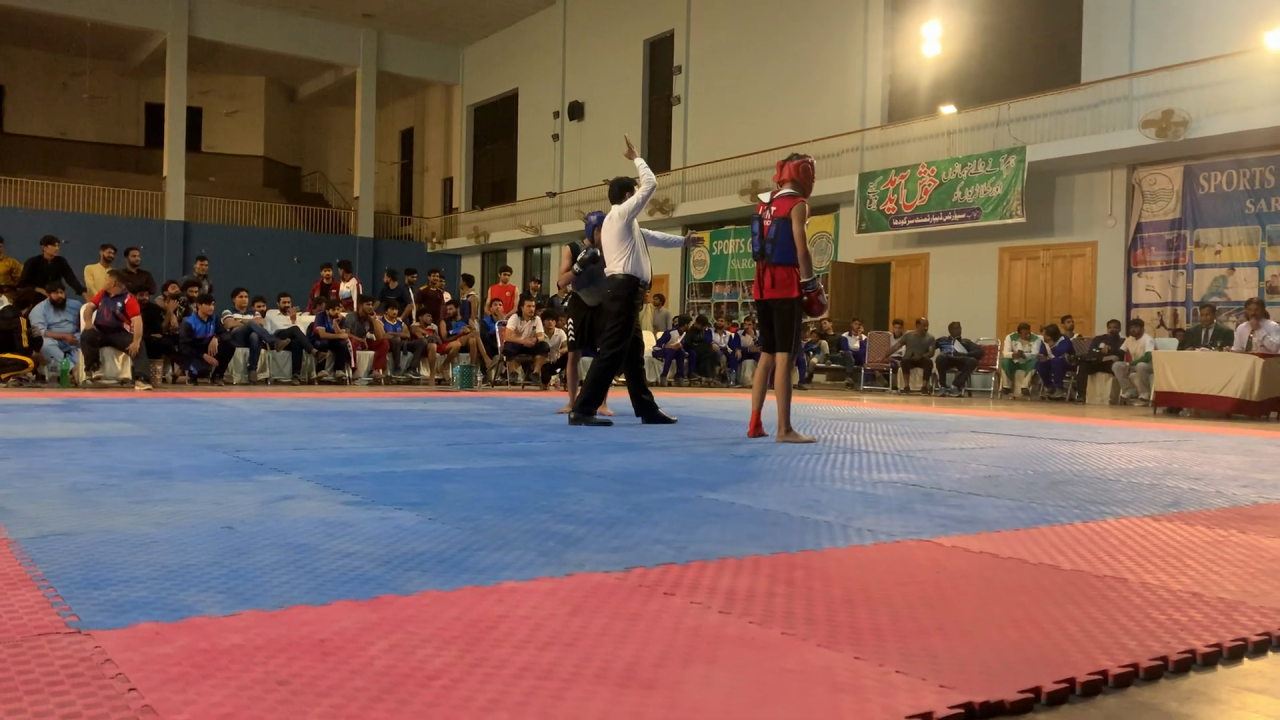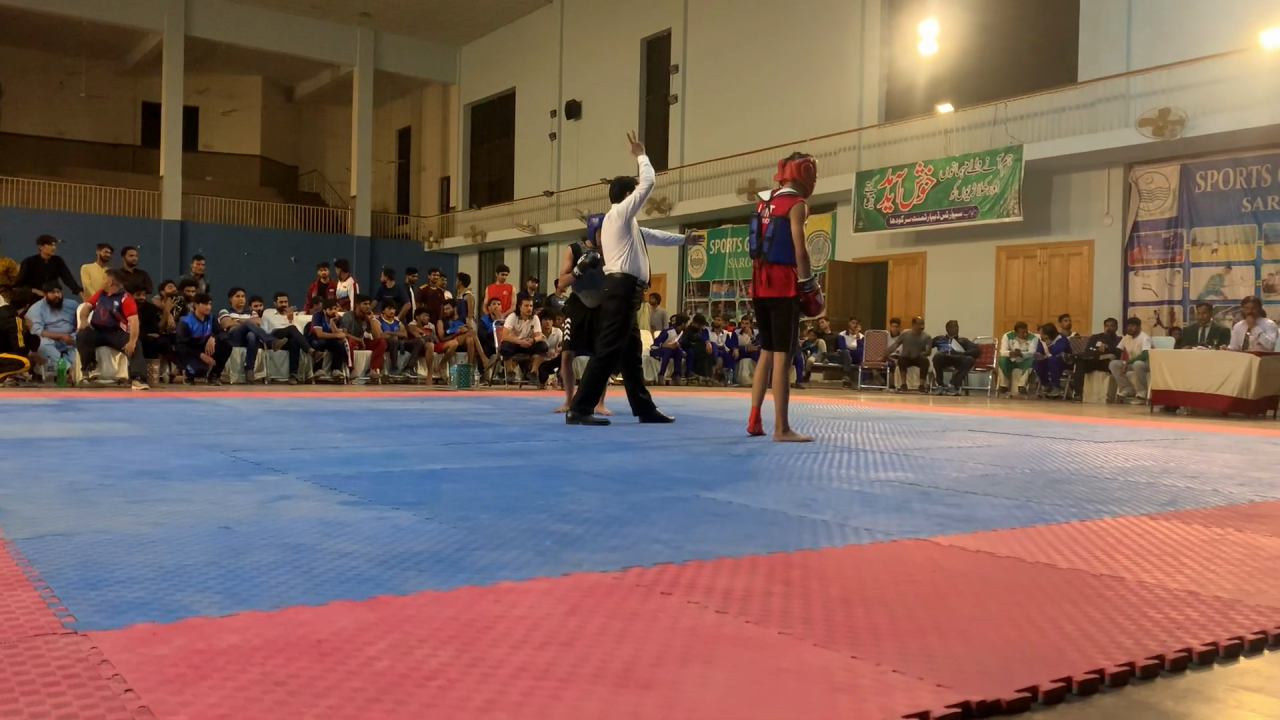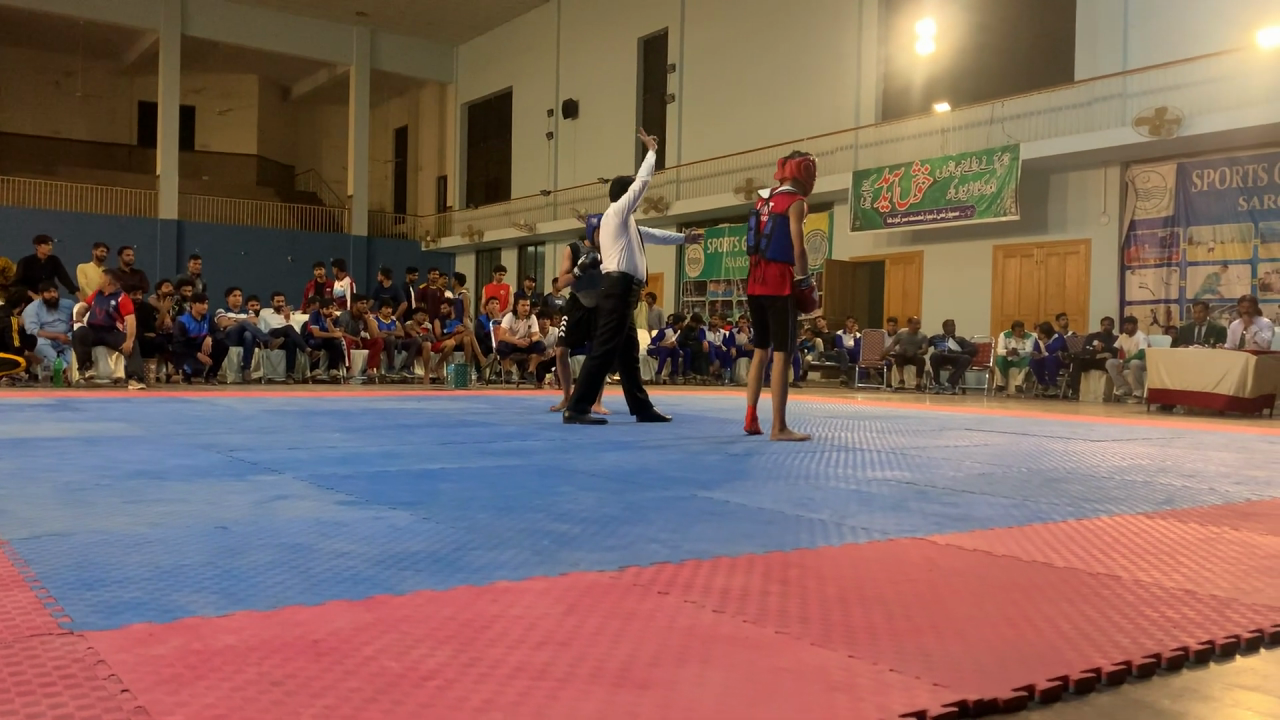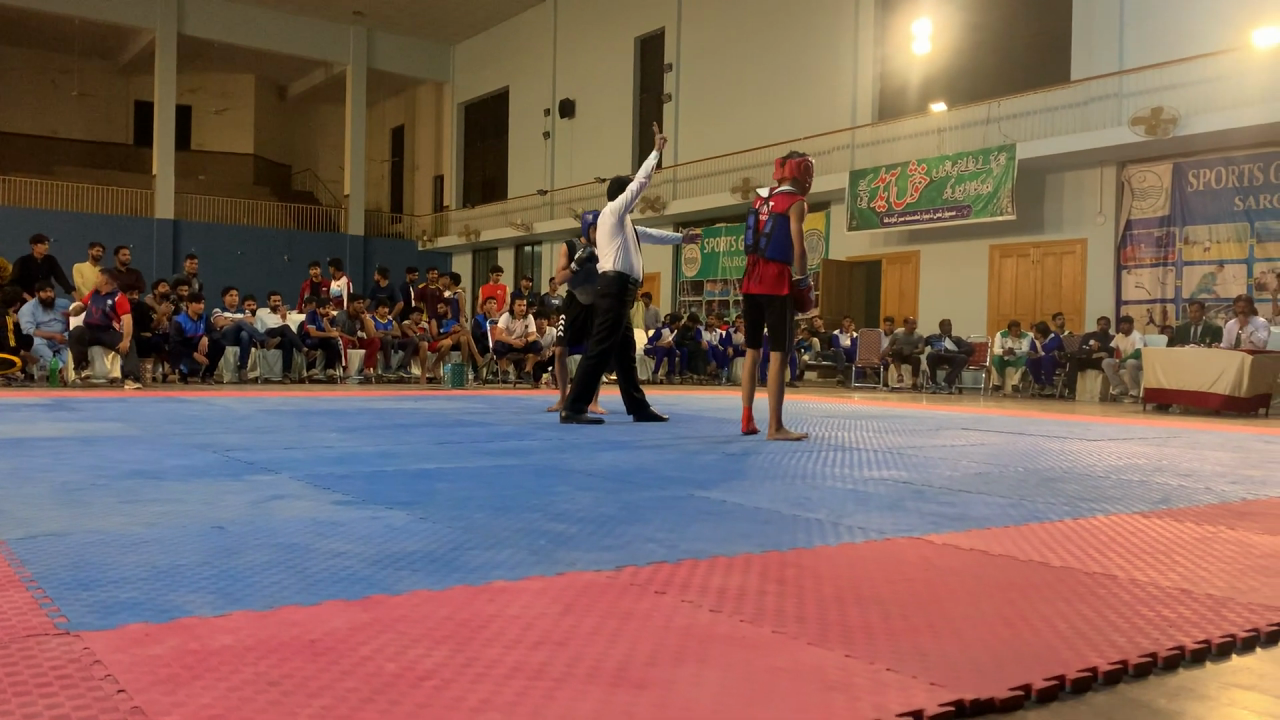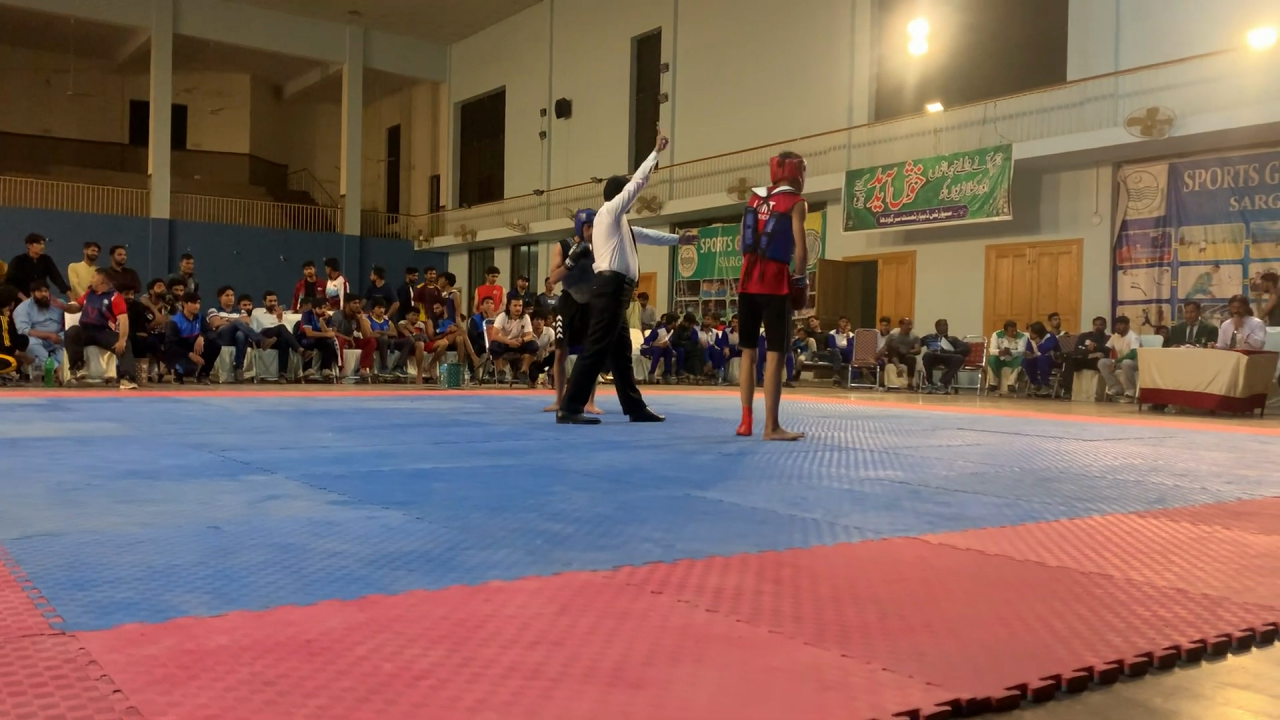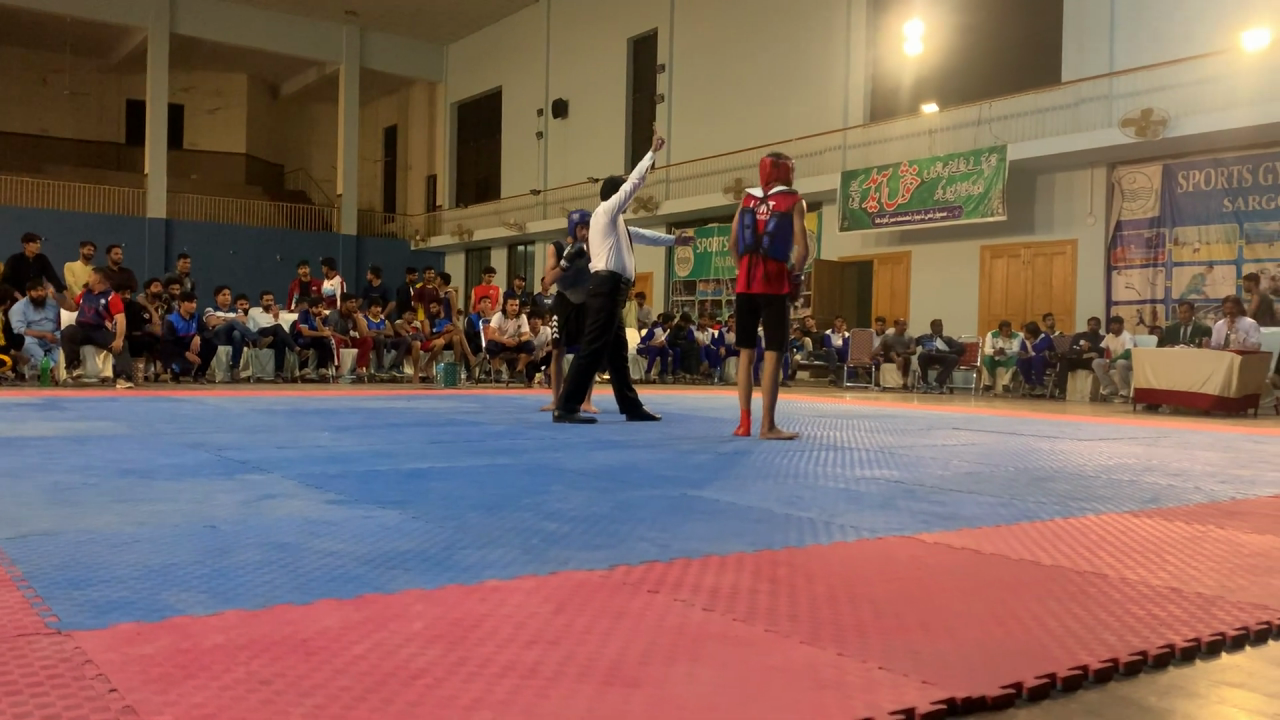
dt=0.1s
person 1, frame 1
left shoulder: (622, 221)
right shoulder: (621, 213)
left elbow: (650, 236)
right elbow: (650, 184)
left wrist: (683, 241)
right wrist: (637, 159)
left hip: (623, 290)
right hip: (624, 290)
left knee: (633, 353)
right knee: (612, 352)
left ankle: (647, 409)
right ankle: (582, 410)
person 1, frame 2
left shoulder: (625, 222)
right shoulder: (620, 212)
left elbow: (652, 236)
right elbow: (647, 183)
left wrist: (684, 239)
right wrist: (641, 155)
left hip: (624, 290)
right hip: (623, 289)
left knee: (631, 352)
right knee: (609, 351)
left ankle: (645, 409)
right ankle: (579, 409)
person 1, frame 3
left shoulder: (623, 221)
right shoulder: (618, 211)
left elbow: (650, 234)
right elbow: (642, 180)
left wrist: (683, 238)
right wrist: (651, 151)
left hip: (621, 289)
right hip: (619, 287)
left knee: (628, 351)
right knee: (604, 350)
left ankle: (642, 408)
right ankle: (576, 409)
person 1, frame 4
left shoulder: (622, 222)
right shoulder: (614, 210)
left elbow: (648, 234)
right elbow: (640, 180)
left wrist: (681, 238)
right wrist: (656, 151)
left hip: (618, 289)
right hip: (614, 288)
left knee: (624, 351)
right knee: (600, 349)
left ankle: (638, 408)
right ankle: (573, 409)
person 1, frame 5
left shoulder: (618, 222)
right shoulder: (610, 210)
left elbow: (644, 234)
right elbow: (638, 181)
left wrist: (678, 239)
right wrist: (656, 152)
left hip: (614, 289)
right hip: (611, 287)
left knee: (620, 351)
right knee: (596, 349)
left ankle: (635, 407)
right ankle: (569, 409)
person 1, frame 6
left shoulder: (615, 222)
right shoulder: (606, 211)
left elbow: (641, 235)
right elbow: (634, 181)
left wrist: (673, 240)
right wrist: (652, 151)
left hip: (610, 288)
right hip: (606, 287)
left knee: (617, 351)
right knee: (593, 349)
left ankle: (631, 407)
right ankle: (566, 408)
person 2, frame 1
left shoulder: (763, 203)
right shoulder: (797, 204)
right elbow: (801, 250)
right wrist: (811, 284)
left hip: (762, 284)
right hip: (786, 285)
left knee: (767, 356)
right knee: (785, 357)
left ankle: (755, 423)
right ankle: (784, 429)
person 2, frame 2
left shoulder: (764, 201)
right shoulder: (797, 204)
right elbow: (799, 250)
right wrist: (808, 284)
left hip: (760, 281)
right hip: (783, 284)
left knee: (767, 352)
right knee: (783, 356)
left ankle: (754, 419)
right ankle: (781, 428)
person 2, frame 3
left shoulder: (764, 199)
right shoulder: (796, 202)
right elbow: (797, 249)
right wrist: (804, 281)
left hip: (756, 280)
right hip: (779, 282)
left knee: (761, 350)
right knee: (781, 355)
left ankle: (751, 418)
right ankle: (778, 427)
person 2, frame 4
left shoulder: (759, 198)
right shoulder: (796, 202)
right elbow: (798, 249)
right wrist: (802, 280)
left hip: (751, 279)
right hip: (777, 281)
left knee: (753, 352)
right knee: (778, 355)
left ankle: (747, 419)
right ankle: (775, 426)
person 2, frame 5
left shoulder: (755, 198)
right shoulder: (796, 202)
right elbow: (800, 249)
right wrist: (800, 280)
left hip: (748, 279)
right hip: (775, 281)
left knee: (749, 352)
right knee: (774, 355)
left ankle: (746, 421)
right ankle: (771, 426)
person 2, frame 6
left shoulder: (747, 199)
right shoulder: (794, 201)
left elbow: (733, 244)
right elbow: (803, 249)
right wrist: (795, 275)
left hip: (746, 280)
right hip: (774, 281)
left knee: (746, 353)
right knee: (773, 355)
left ankle: (744, 422)
right ankle: (768, 425)
person 3, frame 1
right shoulder: (572, 249)
right elbow: (561, 282)
right wrist: (580, 265)
left hip: (602, 306)
right hip: (579, 305)
right knee: (573, 355)
left ankle: (602, 404)
right ankle: (572, 402)
person 3, frame 2
right shoulder: (573, 250)
right elbow: (561, 283)
right wrist: (581, 268)
left hip: (601, 307)
right hip: (577, 306)
right knee: (567, 354)
left ankle: (600, 403)
right ankle: (569, 400)
person 3, frame 3
right shoulder: (572, 250)
right elbow: (560, 283)
right wrist: (580, 269)
right hip: (576, 305)
right knee: (561, 352)
left ankle: (597, 402)
right ankle: (567, 398)
person 3, frame 4
right shoulder: (568, 247)
right elbow: (558, 280)
right wrist: (577, 264)
left hip: (596, 305)
right hip: (573, 304)
right knee: (560, 352)
left ankle: (593, 402)
right ankle: (563, 399)
person 3, frame 5
right shoulder: (562, 247)
right elbow: (553, 279)
right wrist: (572, 260)
left hip: (592, 304)
right hip: (569, 303)
right knee: (560, 353)
left ankle: (589, 402)
right ankle: (560, 400)
person 3, frame 6
left shoulder: (592, 248)
right shoulder: (556, 248)
right elbow: (548, 280)
right wrist: (567, 261)
left hip: (587, 304)
right hip: (564, 304)
right knee: (558, 353)
left ankle: (586, 401)
right ankle: (556, 400)
